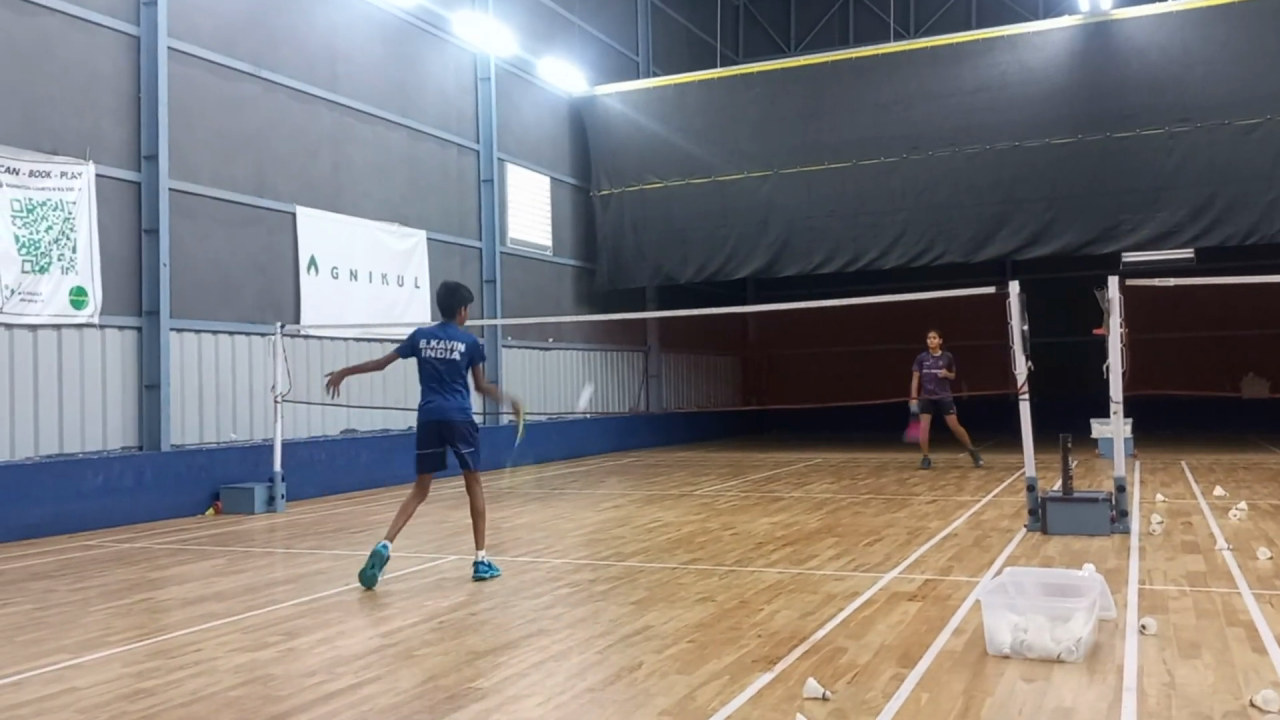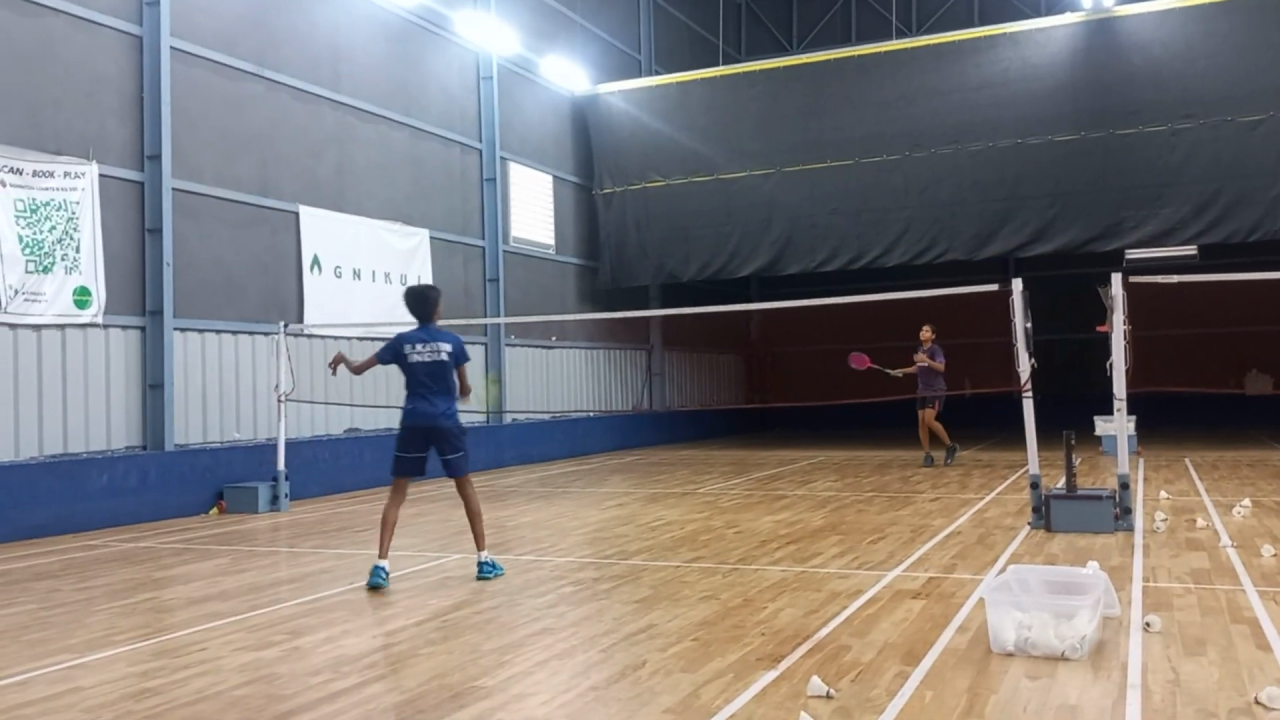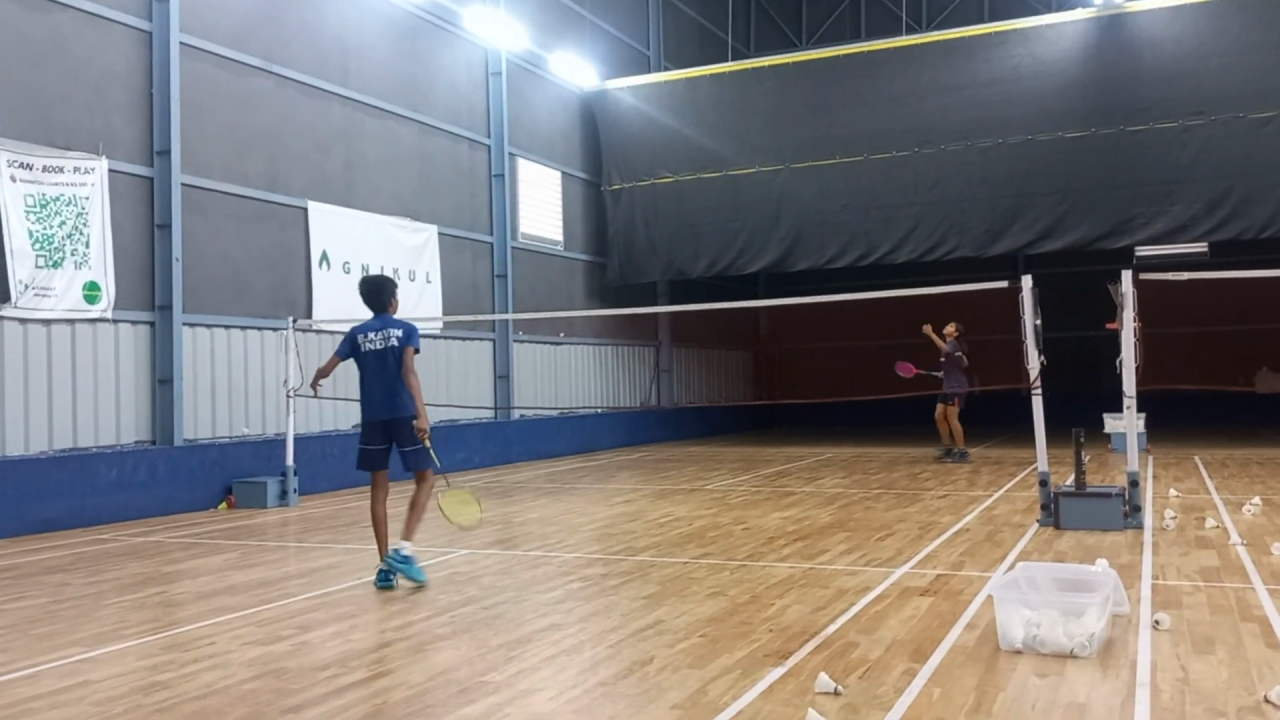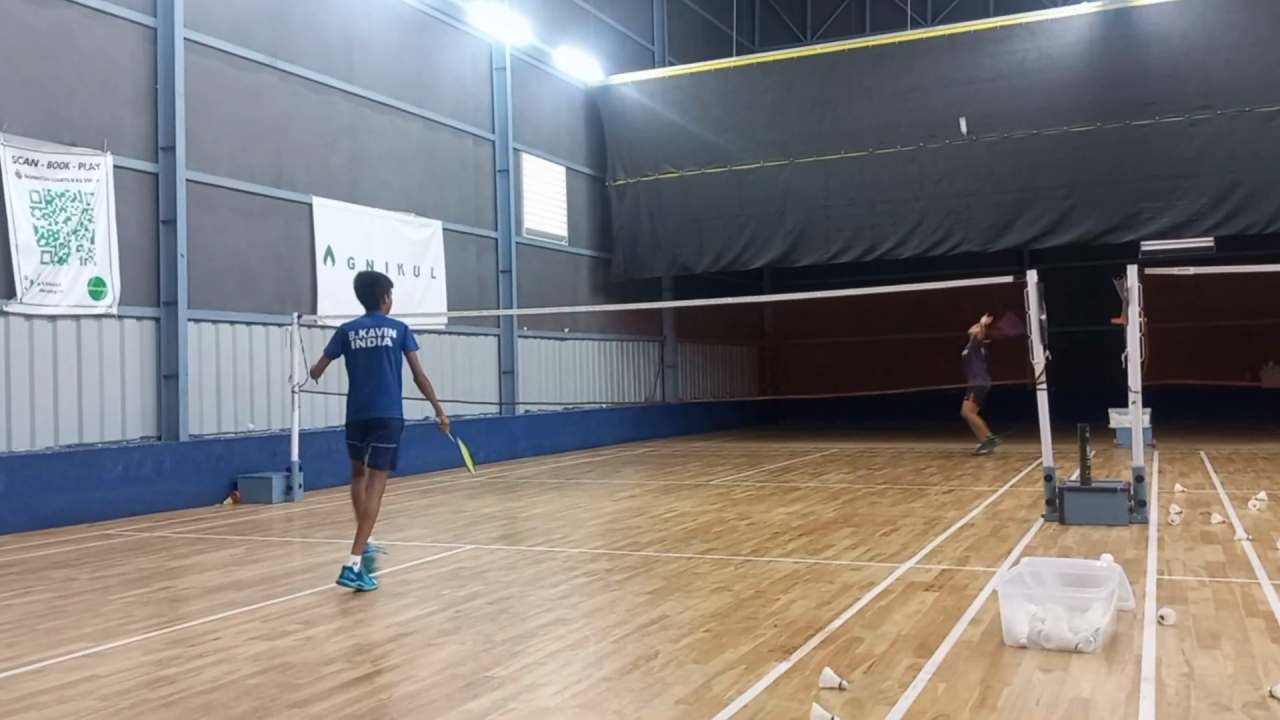
dt=0.5s
person 1, frame 1
left shoulder: (420, 336)
right shoulder: (470, 342)
left elbow: (381, 363)
right elbow: (481, 387)
left wrist: (343, 373)
right wrist: (507, 399)
left hip: (428, 418)
right hip: (459, 418)
left knee: (420, 490)
right knee: (474, 486)
left ankle: (385, 545)
right ankle: (481, 560)
person 1, frame 2
left shoulder: (401, 342)
right shoulder: (451, 342)
left elbow: (358, 369)
right elbow: (463, 388)
left wrist: (342, 359)
right wrist: (460, 396)
left hip: (413, 424)
right hip: (446, 422)
left knee: (397, 494)
right knee: (466, 489)
left ankle: (381, 565)
right ankle: (484, 560)
person 1, frame 3
left shoulder: (356, 334)
right shoulder: (406, 330)
left elbow: (326, 370)
right elbow: (409, 372)
left wrist: (315, 379)
right wrist: (422, 414)
left hip: (373, 419)
right hip: (403, 415)
left knee: (379, 489)
right knee: (425, 480)
left ankle: (386, 567)
right ankle: (403, 549)
person 1, frame 4
left shoulder: (347, 330)
right shoulder: (399, 330)
left elbow: (316, 372)
right elbow: (418, 375)
left wrist: (320, 371)
right wrist: (438, 408)
left hip: (357, 414)
right hip: (387, 414)
left knee: (359, 476)
right knee: (376, 484)
left ankle: (364, 547)
right ankle: (356, 560)
